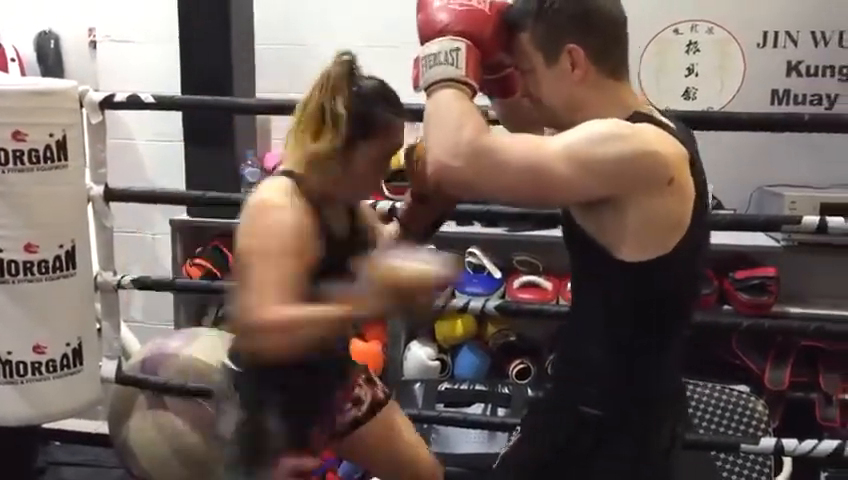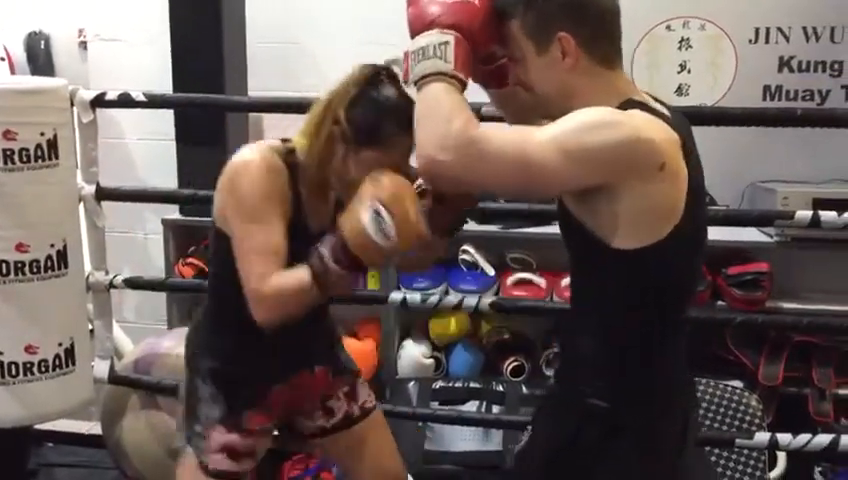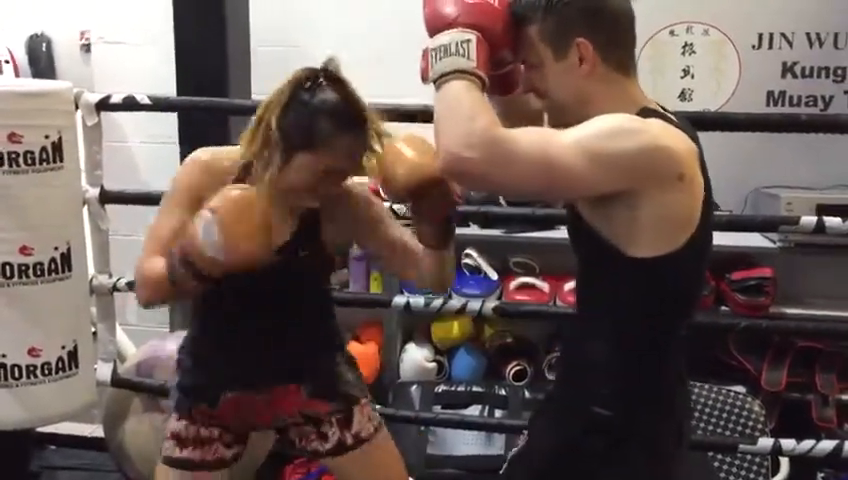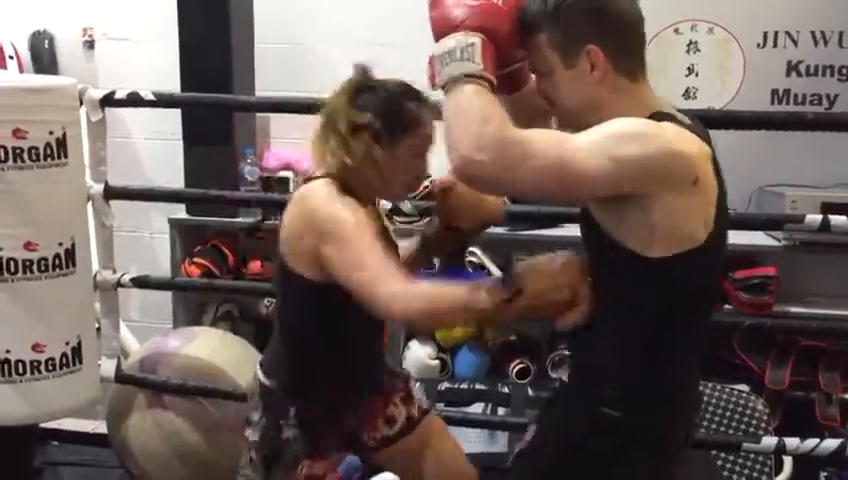
dt=0.3s
person 1, frame 1
left shoulder: (633, 152)
right shoulder: (652, 135)
left elbow: (454, 162)
right elbow: (541, 147)
left wrist: (448, 54)
right wrist: (494, 71)
left hip: (608, 427)
right hip: (634, 405)
person 1, frame 2
left shoulder: (624, 139)
right shoulder: (647, 122)
left elbow: (444, 156)
right elbow: (540, 133)
left wrist: (439, 45)
right wrist: (488, 58)
left hip: (616, 417)
right hip: (638, 394)
person 1, frame 3
left shoulder: (643, 147)
right shoulder: (646, 132)
left elbow: (467, 155)
right elbow: (532, 147)
left wrist: (459, 48)
right wrist: (499, 66)
left hip: (613, 428)
right hip: (616, 403)
person 1, frame 4
left shoulder: (658, 152)
right shoulder: (659, 134)
left elbow: (480, 159)
right elbow: (536, 144)
left wrist: (464, 48)
right wrist: (505, 62)
left hip: (620, 427)
right hip: (629, 403)
person 2, frame 1
left shoulder: (338, 194)
right shoulder: (280, 207)
right elbow: (262, 334)
right wrist: (358, 304)
left hip: (330, 376)
right hip: (272, 395)
person 2, frame 2
left shoulder: (351, 184)
right shoulder: (257, 171)
left elbow: (420, 257)
right elbow: (266, 302)
left wrist: (445, 210)
right wrist: (344, 254)
left hip: (313, 364)
right hip: (234, 377)
person 2, frame 3
left shoulder: (346, 202)
right shoulder: (208, 172)
left elbow: (433, 277)
right elbow: (147, 287)
left wrist: (435, 214)
right wrist: (191, 263)
left hip: (315, 374)
right hip: (217, 378)
person 2, frame 4
left shoulder: (358, 197)
right shoulder: (326, 208)
right elbow: (401, 303)
left wrist: (435, 238)
right wrist: (507, 293)
left hip: (365, 388)
right hip: (301, 404)
